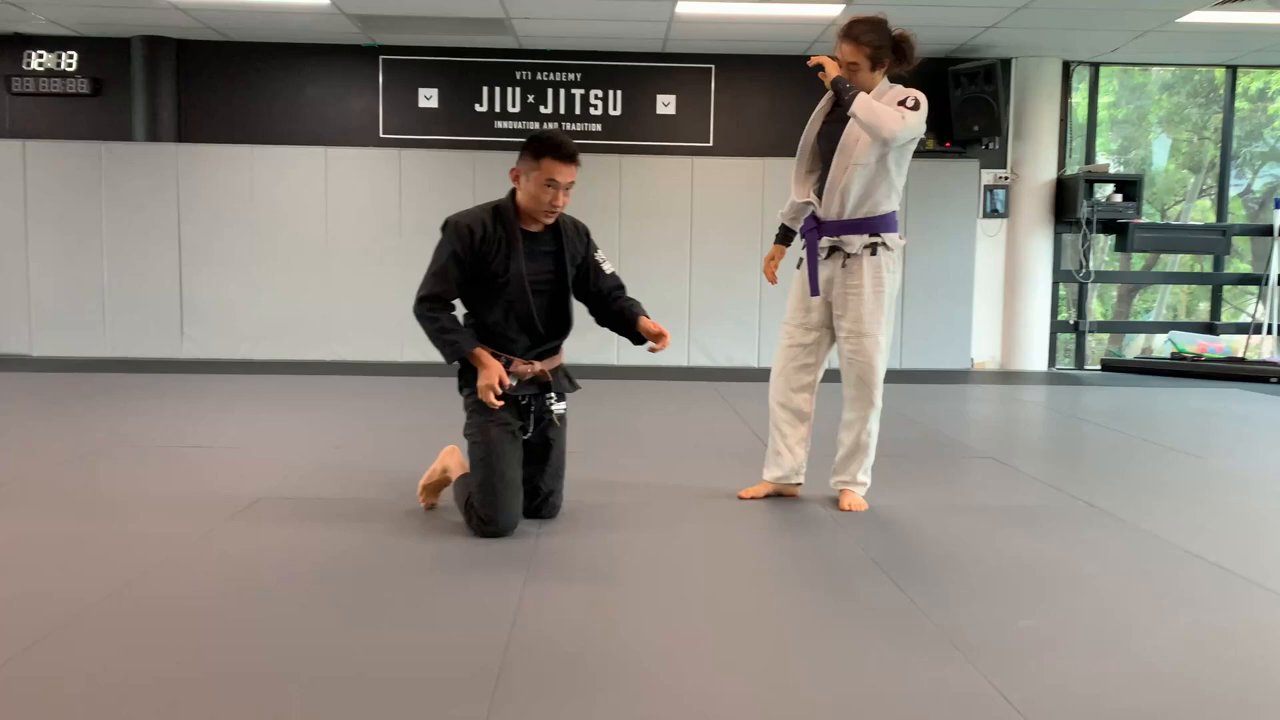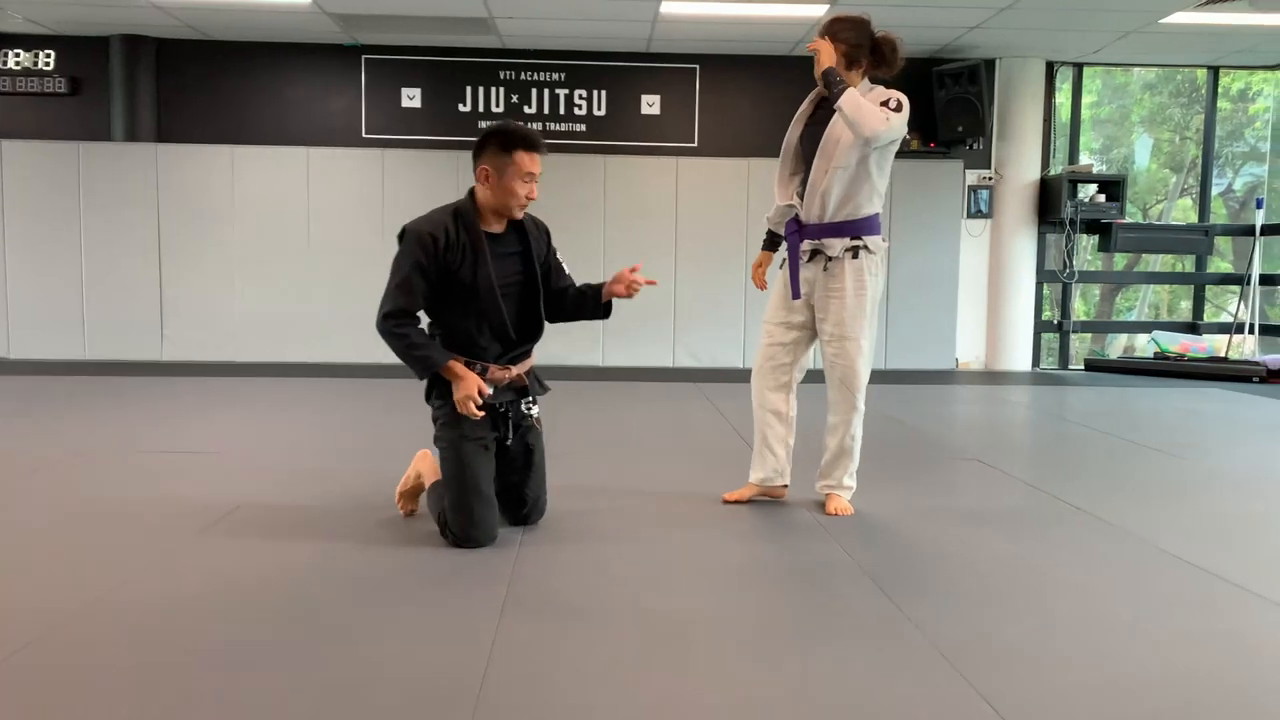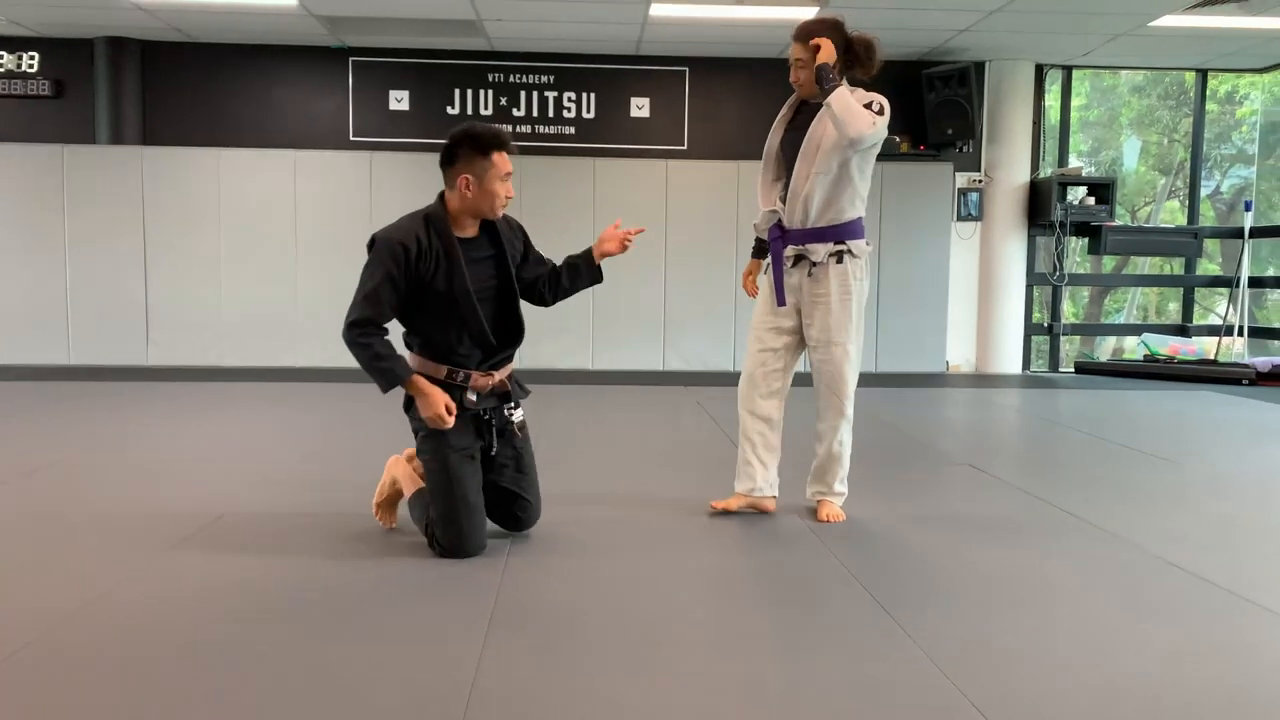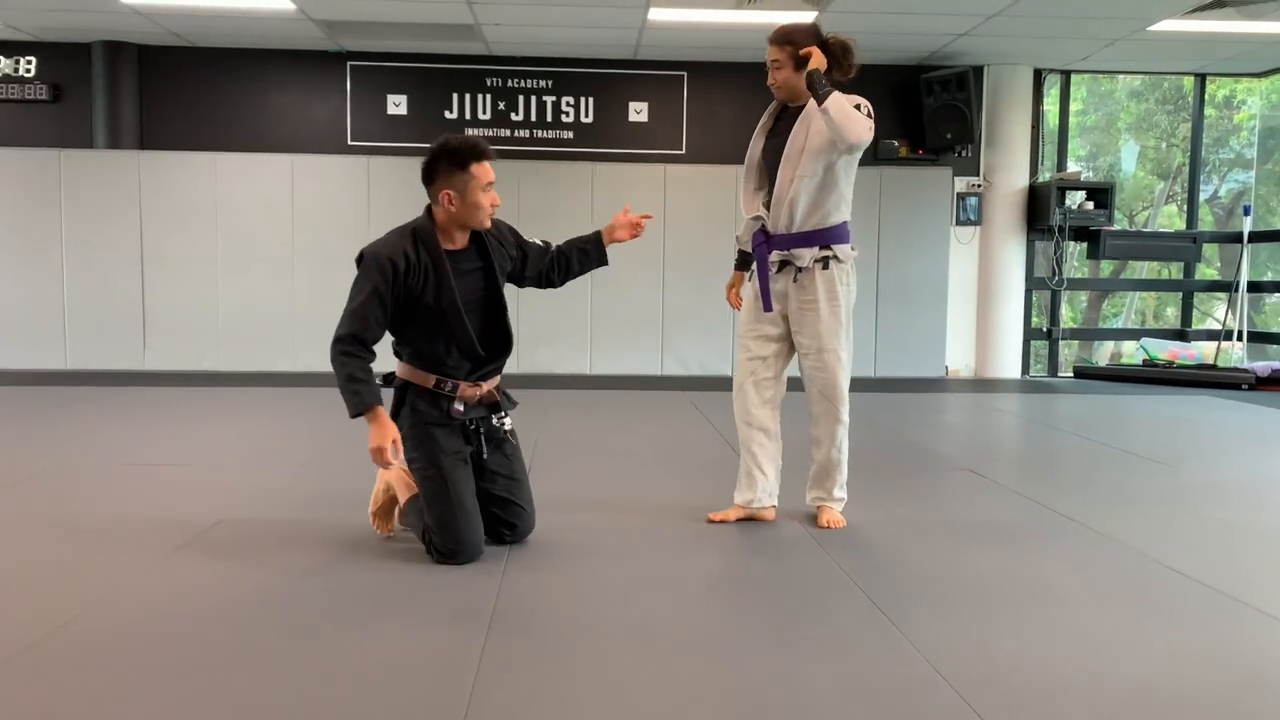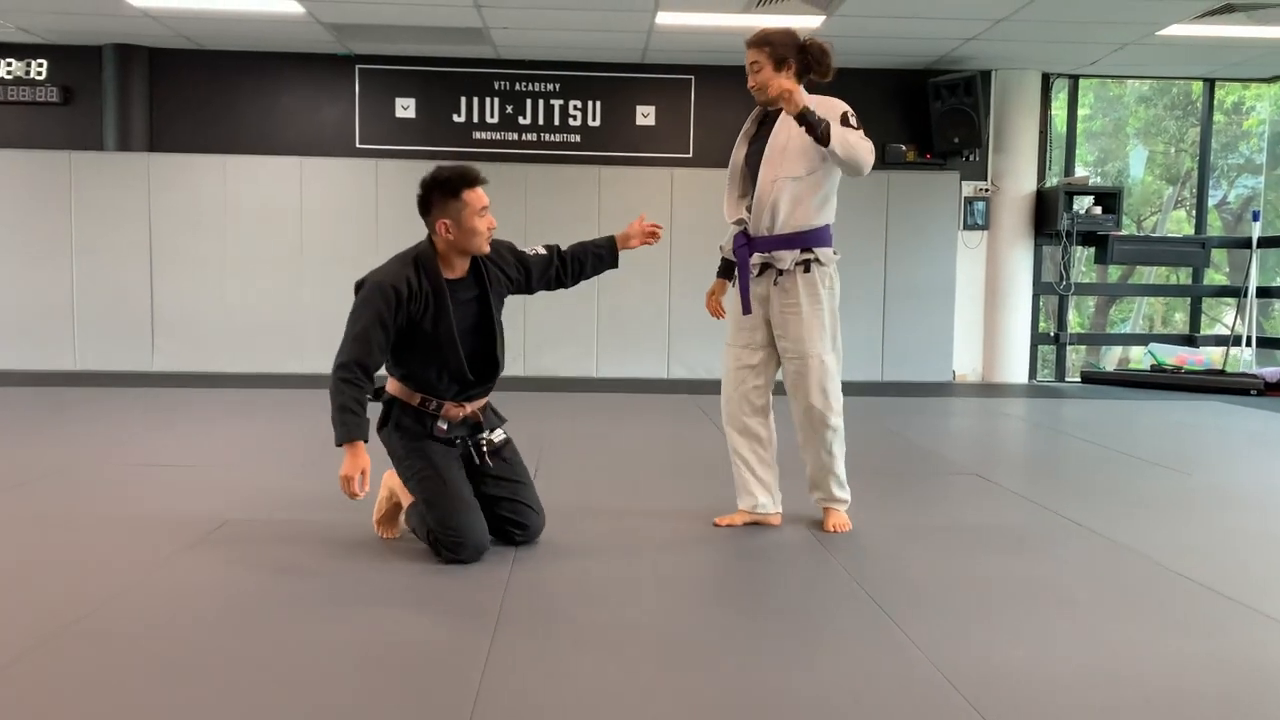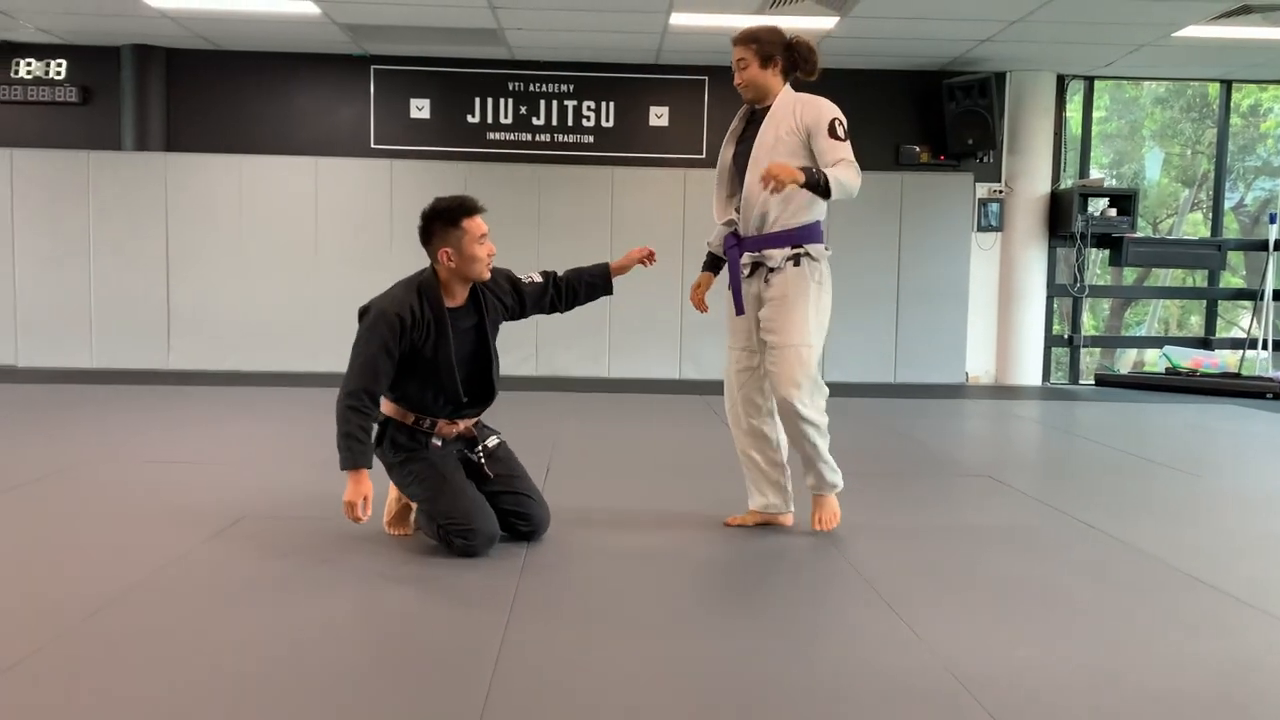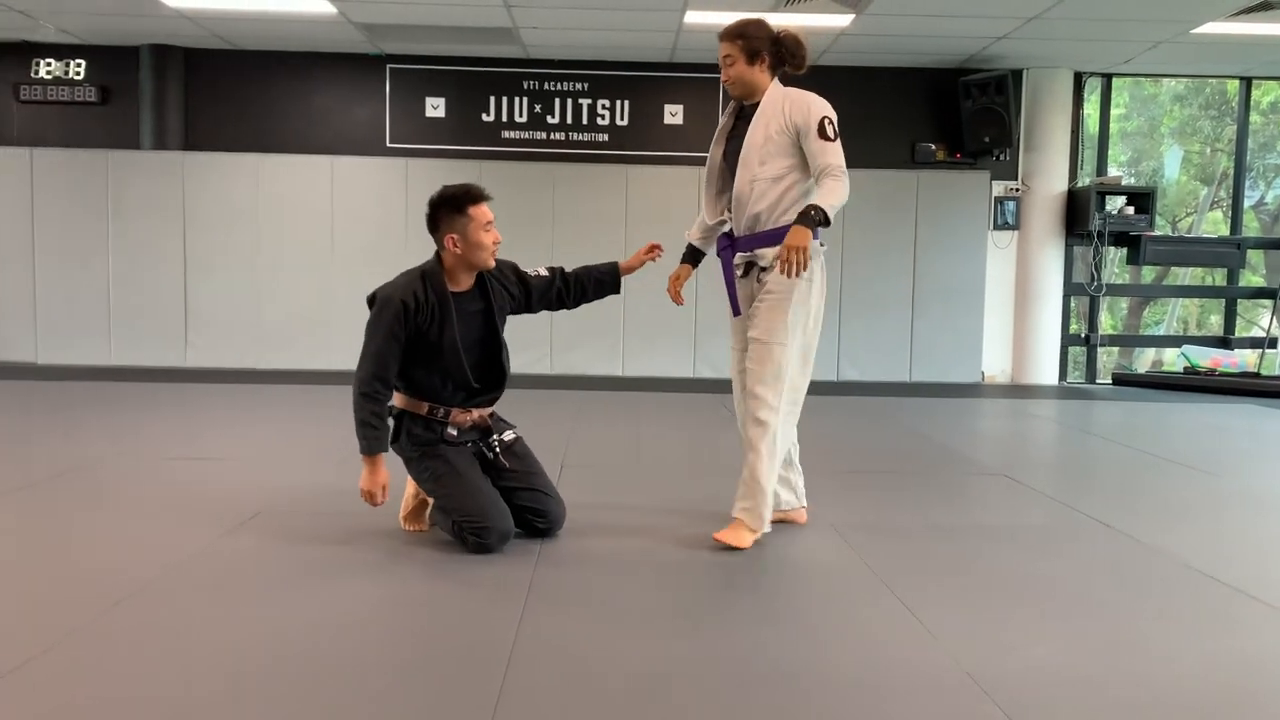
dt=0.2s
person 1, frame 1
left shoulder: (908, 103)
right shoulder: (832, 105)
left elbow: (889, 132)
left wrist: (842, 86)
right wrist: (781, 239)
left hip: (869, 251)
right hip: (822, 248)
left knee: (862, 369)
right knee: (793, 364)
left ankle: (851, 481)
right ankle: (783, 473)
person 1, frame 2
left shoulder: (889, 104)
right shoulder: (815, 105)
left elbow: (870, 131)
left wrist: (834, 78)
right wrist: (769, 244)
left hip: (851, 254)
right hip: (803, 252)
left knee: (846, 373)
right knee: (772, 366)
left ankle: (837, 485)
right ankle: (769, 476)
person 1, frame 3
left shoulder: (868, 106)
right shoulder: (794, 110)
left elbow: (858, 134)
left wrist: (827, 77)
right wrist: (758, 252)
left hip: (835, 258)
right hip: (787, 258)
left knee: (834, 380)
right knee: (761, 374)
left ankle: (829, 492)
right ankle: (757, 488)
person 1, frame 4
left shoulder: (845, 107)
right shoulder: (774, 118)
left elbow: (858, 139)
left wrist: (817, 83)
right wrist: (742, 263)
left hip: (821, 263)
right hip: (772, 265)
left knee: (828, 384)
right knee: (753, 381)
left ankle: (828, 497)
right ankle: (757, 497)
person 1, frame 5
left shoulder: (828, 111)
right shoulder: (758, 125)
left elbow: (862, 160)
left wrist: (803, 111)
right wrist: (725, 272)
left hip: (803, 267)
right hip: (756, 269)
left knee: (815, 390)
right knee: (742, 391)
left ankle: (833, 498)
right ankle: (760, 502)
person 1, frame 6
left shoulder: (813, 111)
right shoulder: (743, 124)
left elbow: (849, 176)
left wrist: (804, 175)
right wrist: (710, 267)
left hip: (796, 263)
right hip: (748, 267)
left knee: (792, 385)
right knee: (745, 391)
left ankle: (825, 486)
right ankle: (771, 502)
person 1, frame 7
left shoulder: (804, 107)
right shoulder: (733, 120)
left elbow: (835, 179)
left wrist: (807, 224)
right wrist: (689, 259)
left hip: (788, 263)
right hip: (745, 266)
left knee: (768, 390)
right knee: (754, 390)
left ankle: (751, 514)
right ankle: (786, 501)
person 2, frame 1
left shoulder: (573, 236)
right shoulder: (470, 230)
left elbow: (607, 297)
right elbow: (430, 306)
left wrist: (642, 322)
right wrist: (480, 360)
left hip: (547, 386)
right hip: (493, 383)
left knee: (543, 506)
right knee: (496, 520)
left ankle: (481, 464)
right ankle: (456, 468)
person 2, frame 2
left shoulder: (533, 233)
right shoulder: (431, 235)
left elbow: (555, 304)
right elbow: (393, 320)
left wrist: (607, 290)
right wrist: (453, 373)
left hip: (518, 391)
right hip: (464, 392)
left knee: (526, 512)
right knee: (474, 534)
left ankle: (457, 471)
right ankle: (430, 474)
person 2, frame 3
left shoulder: (506, 232)
right shoulder: (405, 243)
left elbow: (543, 286)
right elbow: (361, 329)
left wrist: (597, 254)
right wrist: (416, 389)
left hip: (500, 397)
right hip: (444, 401)
left knee: (521, 516)
right knee: (462, 543)
left ankle: (433, 473)
right ankle: (408, 481)
person 2, frame 4
left shoulder: (496, 239)
right shoulder: (393, 258)
left elbow: (549, 267)
right elbow: (350, 344)
left wrist: (607, 236)
right wrist: (375, 418)
left hip: (488, 406)
right hip: (430, 412)
left knee: (516, 526)
right knee: (460, 548)
left ankle: (434, 486)
right ankle: (401, 487)
person 2, frame 5
left shoulder: (496, 261)
right shoulder: (392, 285)
left elbow: (558, 267)
right elbow: (352, 368)
left wrist: (622, 242)
right wrist: (354, 447)
left hip: (477, 420)
right hip: (418, 427)
left knee: (526, 527)
right knee: (466, 545)
left ankle: (439, 493)
right ankle: (404, 495)
person 2, frame 6
left shoulder: (493, 288)
right shoulder: (395, 312)
left elbow: (554, 292)
right elbow: (358, 395)
left wrist: (619, 267)
right wrist: (357, 474)
left hip: (469, 434)
right hip: (412, 441)
left knee: (532, 522)
right knee: (477, 536)
left ankle: (440, 497)
right ankle: (414, 501)
person 2, frame 7
left shoulder: (500, 280)
right shoulder: (403, 299)
left elbow: (562, 288)
right elbow: (371, 383)
left wrist: (627, 266)
right wrist: (373, 462)
left hip: (485, 427)
right hip: (429, 435)
left knee: (548, 518)
right knee: (491, 532)
left ankle: (455, 490)
right ankle: (431, 497)
